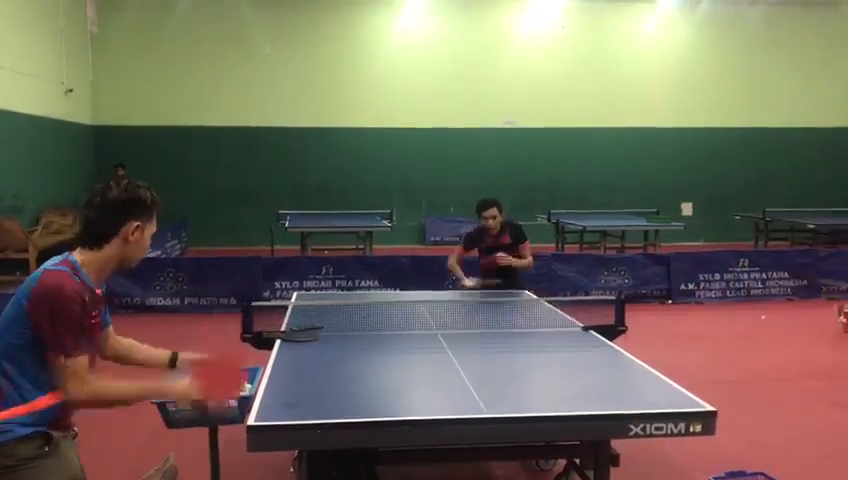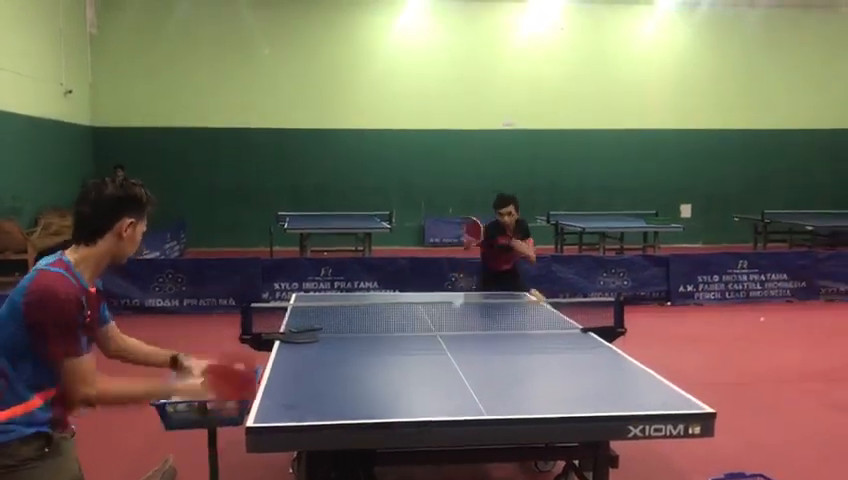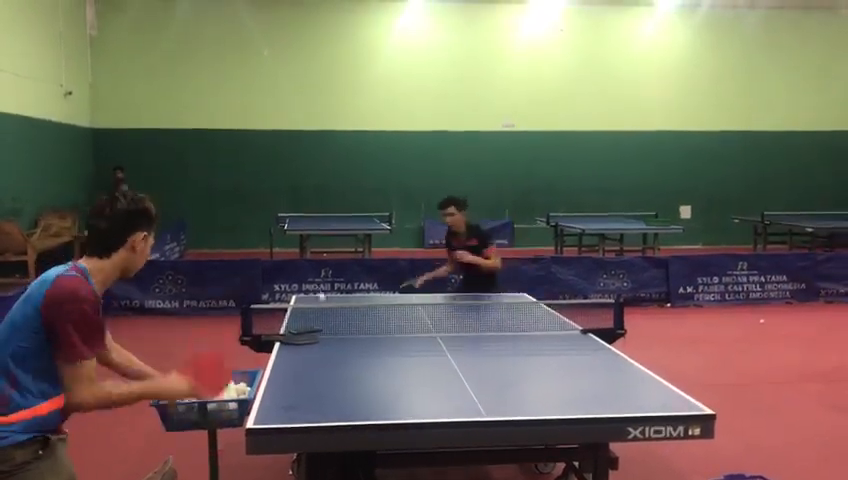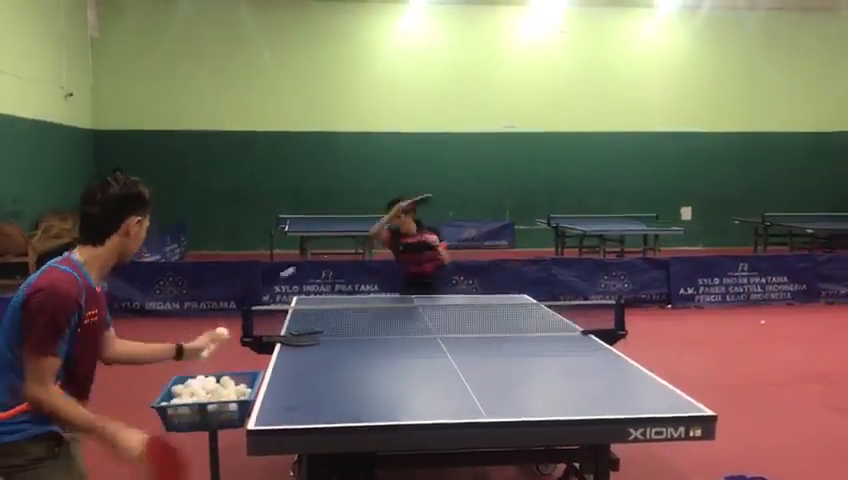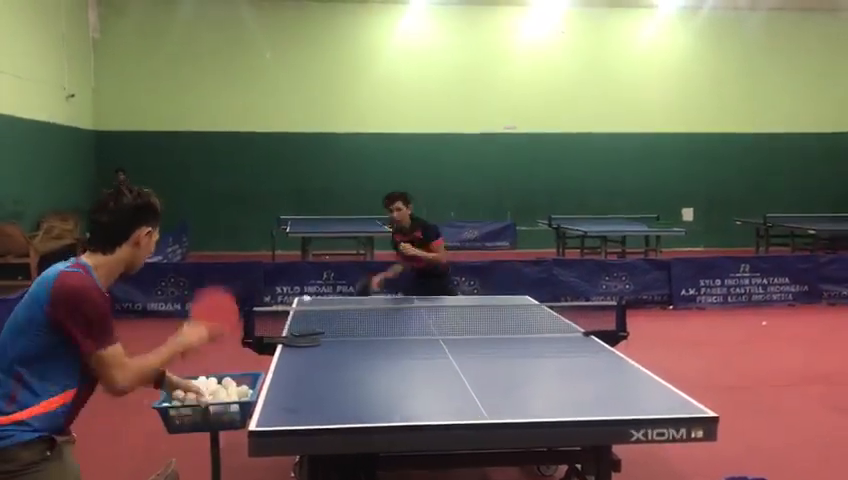
dt=0.3s
person 1, frame 1
left shoulder: (87, 283)
right shoulder: (60, 289)
left elbow: (108, 344)
right elbow: (77, 389)
left wrist: (177, 359)
right wrist: (163, 389)
left hip: (47, 430)
person 1, frame 2
left shoulder: (84, 281)
right shoulder: (55, 290)
left elbow: (113, 342)
right elbow: (87, 390)
left wrist: (179, 361)
right wrist: (172, 389)
left hip: (47, 433)
person 1, frame 3
left shoulder: (73, 283)
right shoulder: (72, 294)
left elbow: (107, 352)
right elbow: (82, 394)
left wrist: (165, 383)
right wrist: (158, 388)
left hip: (33, 435)
person 1, frame 4
left shoulder: (87, 283)
right shoulder: (58, 289)
left elbow: (108, 347)
right elbow: (37, 390)
left wrist: (182, 350)
right wrist: (112, 433)
left hip: (47, 433)
right hip: (30, 438)
person 1, frame 5
left shoulder: (75, 278)
right shoulder: (77, 289)
left elbow: (103, 363)
right elbow: (119, 379)
left wrist: (162, 378)
right wrist: (181, 343)
left hip: (37, 435)
right hip: (24, 443)
